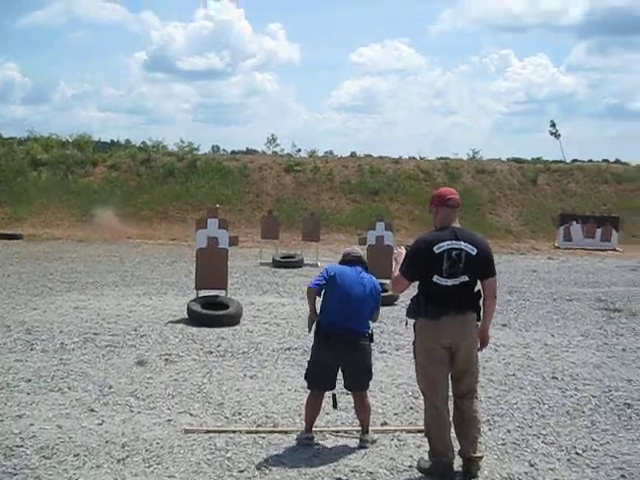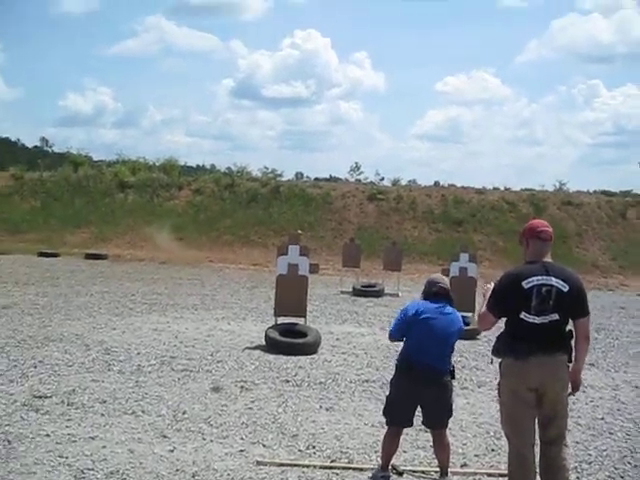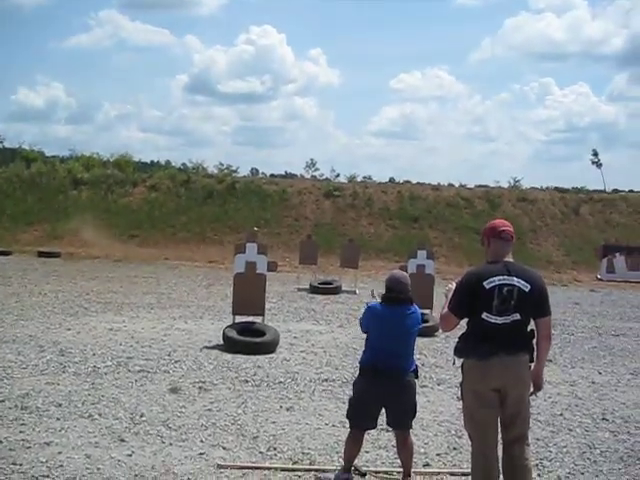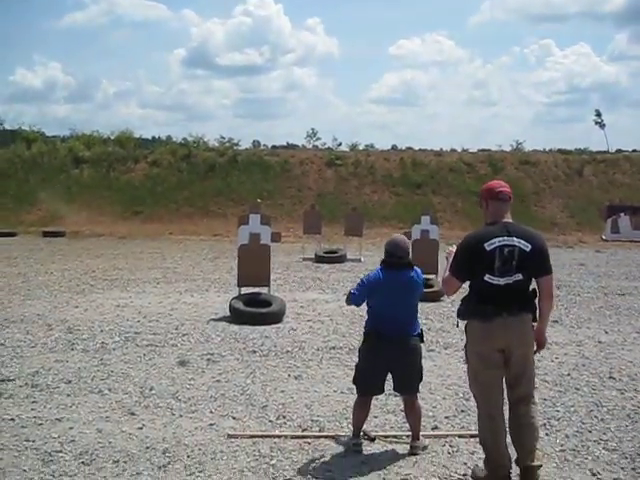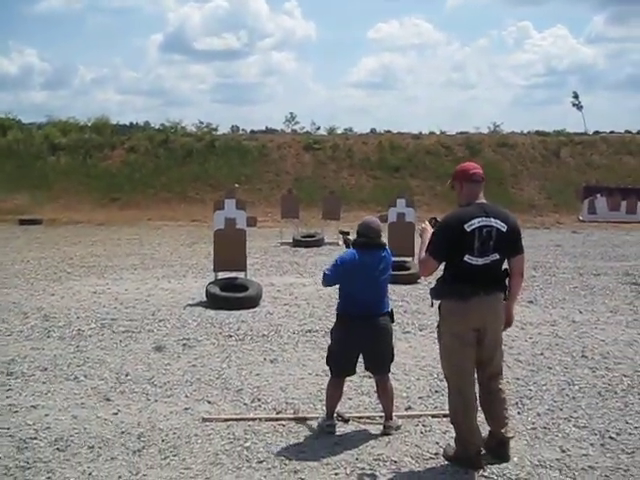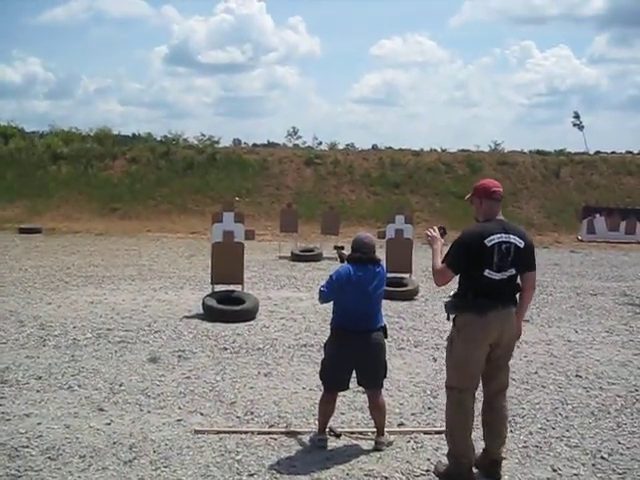
dt=0.7s
person 1, frame 1
left shoulder: (424, 243)
right shoulder: (479, 244)
left elbow: (397, 286)
right elbow: (491, 293)
left wrist: (399, 259)
right wrist: (485, 326)
left hip: (431, 326)
right hip: (466, 325)
left knee: (435, 397)
right knee: (467, 394)
person 1, frame 2
left shoulder: (512, 278)
right shoulder: (571, 280)
left elbow: (484, 324)
right elbow: (583, 334)
left wrist: (489, 295)
right wrist: (577, 370)
left hip: (518, 366)
right hip: (555, 366)
left knee: (520, 442)
right knee: (555, 442)
person 1, frame 3
left shoulder: (473, 278)
right shoulder: (533, 280)
left elbow: (446, 324)
right elbow: (545, 333)
left wrist: (451, 294)
right wrist: (538, 369)
left hip: (480, 366)
right hip: (518, 365)
left knee: (483, 442)
right knee: (518, 441)
person 1, frame 4
left shoulder: (474, 241)
right shoulder: (534, 240)
left elbow: (449, 288)
right elbow: (547, 292)
left wrist: (451, 258)
right wrist: (541, 328)
left hip: (484, 328)
right hip: (521, 326)
left knee: (490, 404)
right knee: (524, 400)
person 1, frame 5
left shoulder: (452, 221)
right shoulder: (507, 220)
left elbow: (426, 269)
right elbow: (518, 272)
left wrist: (426, 236)
right wrist: (509, 306)
left hip: (458, 307)
right hip: (492, 305)
left knee: (460, 381)
right knee: (492, 377)
left ankle: (468, 450)
right ankle: (500, 440)
person 1, frame 6
left shoulder: (472, 236)
right shoulder: (522, 237)
left elbow: (440, 278)
right elbow: (529, 286)
left wrist: (436, 245)
right wrist: (517, 319)
left hip: (473, 321)
right hip: (505, 320)
left knee: (460, 393)
right knee: (497, 393)
person 2, frame 1
left shoulder: (333, 271)
right shoulder: (373, 283)
left elbow: (313, 288)
right elbow: (374, 317)
left wrist: (313, 312)
left hip: (327, 339)
right hip: (358, 342)
left knee: (317, 390)
right knee: (360, 393)
left ankle: (307, 432)
right ankle: (365, 435)
person 2, frame 2
left shoulder: (414, 308)
right shoulder: (457, 319)
left elbow: (393, 336)
right elbow: (450, 345)
left hip: (408, 375)
right hip: (439, 380)
left knee: (395, 427)
right knee: (439, 431)
person 2, frame 3
left shoulder: (374, 310)
right shoulder: (415, 314)
left hip: (371, 377)
right hip: (403, 380)
left knee: (357, 429)
right knee: (403, 432)
person 2, frame 4
left shoulder: (374, 278)
right shoulder: (417, 276)
left elbow: (351, 300)
left hip: (376, 343)
right hip: (408, 344)
left knee: (364, 395)
right knee: (410, 396)
left ankle: (355, 438)
right ankle: (416, 441)
person 2, frame 5
left shoulder: (348, 258)
right shoulder: (386, 256)
left elbow: (326, 281)
right wrist: (353, 247)
left hip: (348, 324)
right hip: (379, 323)
left knee: (338, 376)
right knee: (382, 376)
left ankle: (329, 420)
right ankle: (389, 421)
person 2, frame 6
left shoulder: (344, 272)
right shoulder: (380, 271)
left elbow: (323, 297)
right wrist: (347, 261)
left hip: (342, 339)
right hip: (372, 338)
left knee: (330, 390)
right knee: (375, 391)
left ankle: (321, 435)
right ankle: (381, 436)
